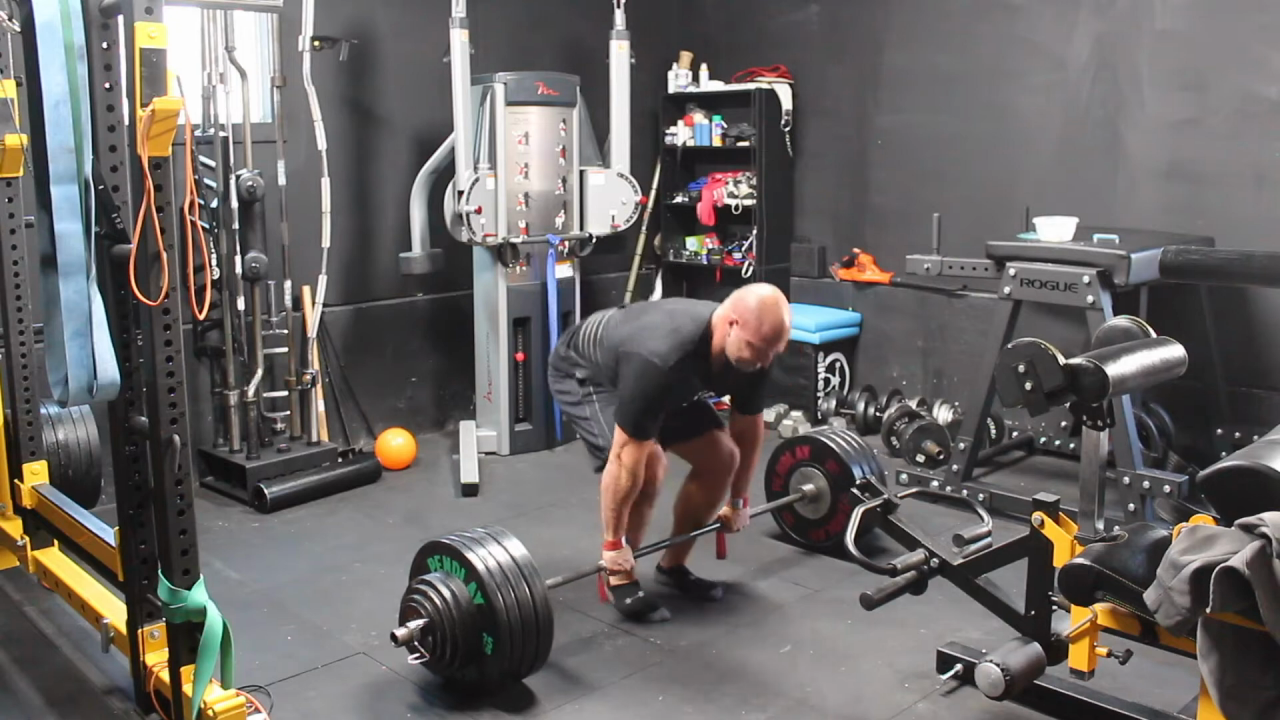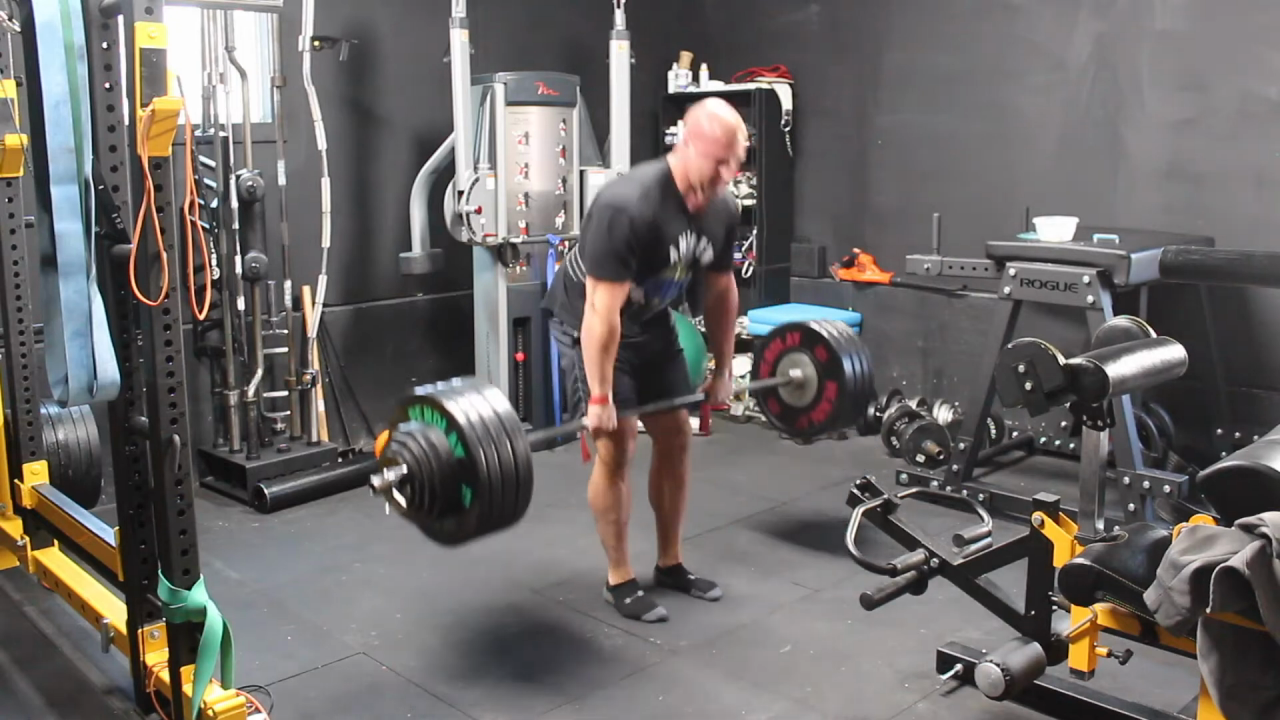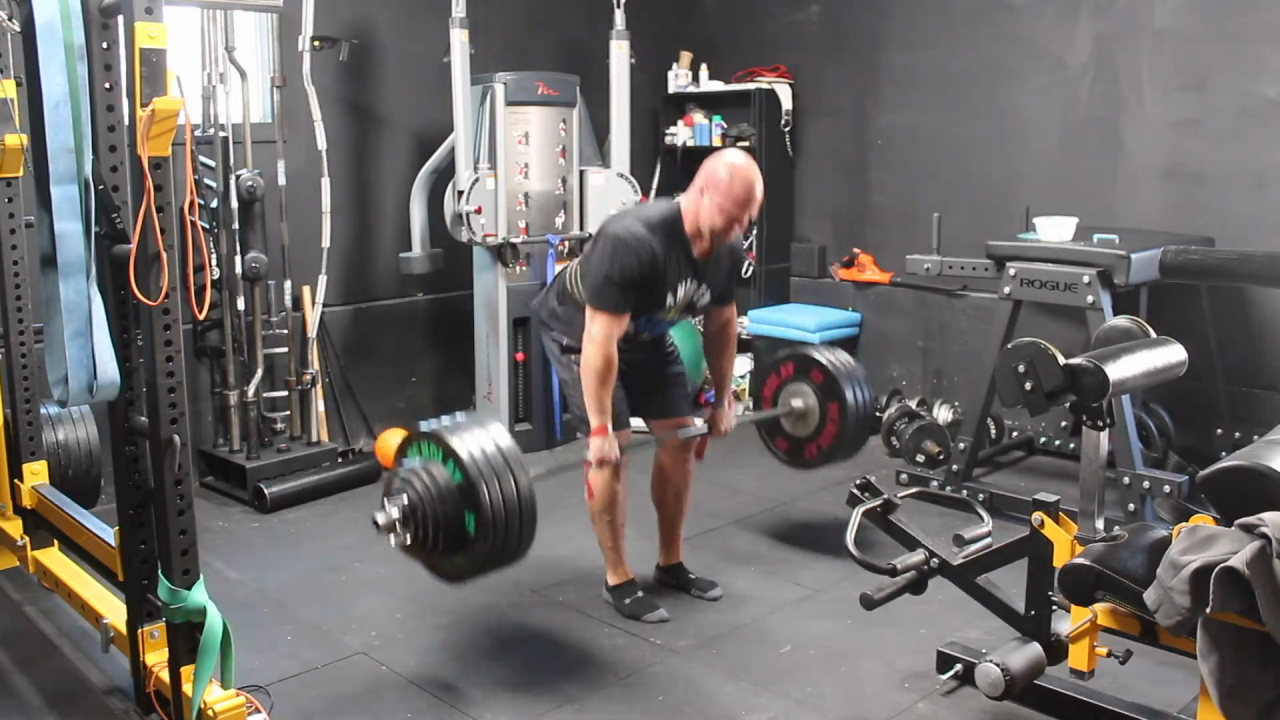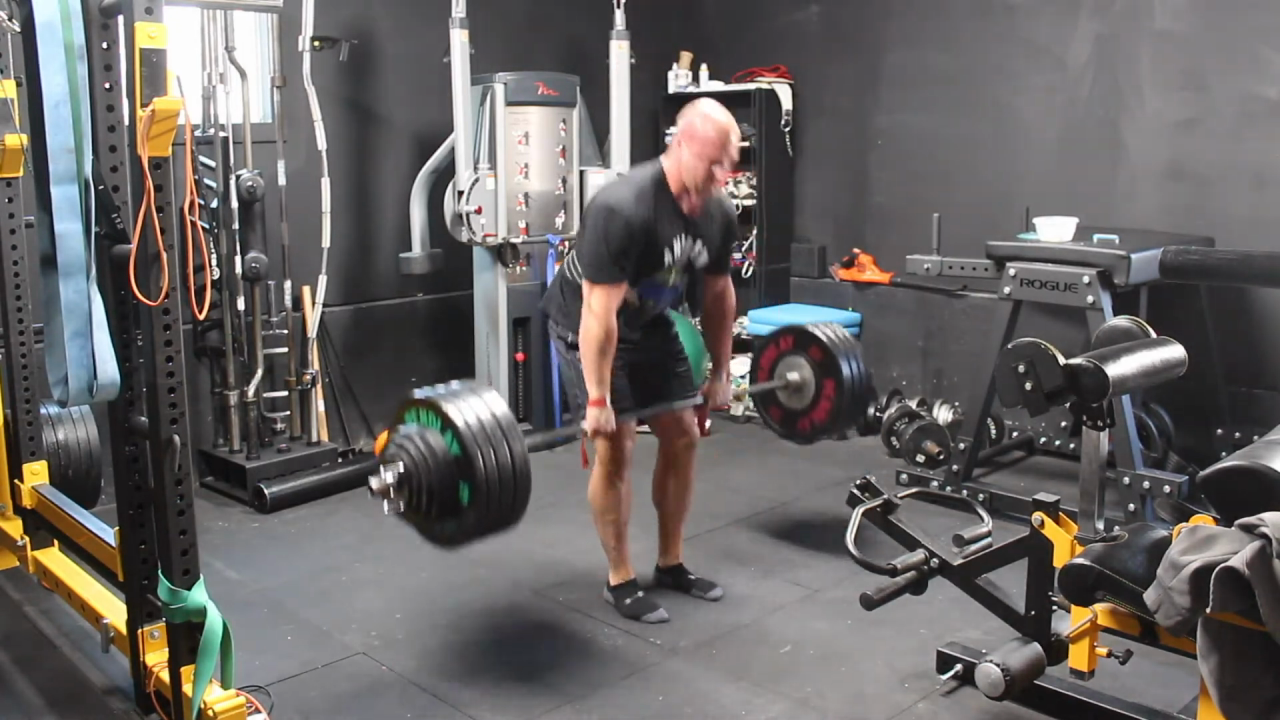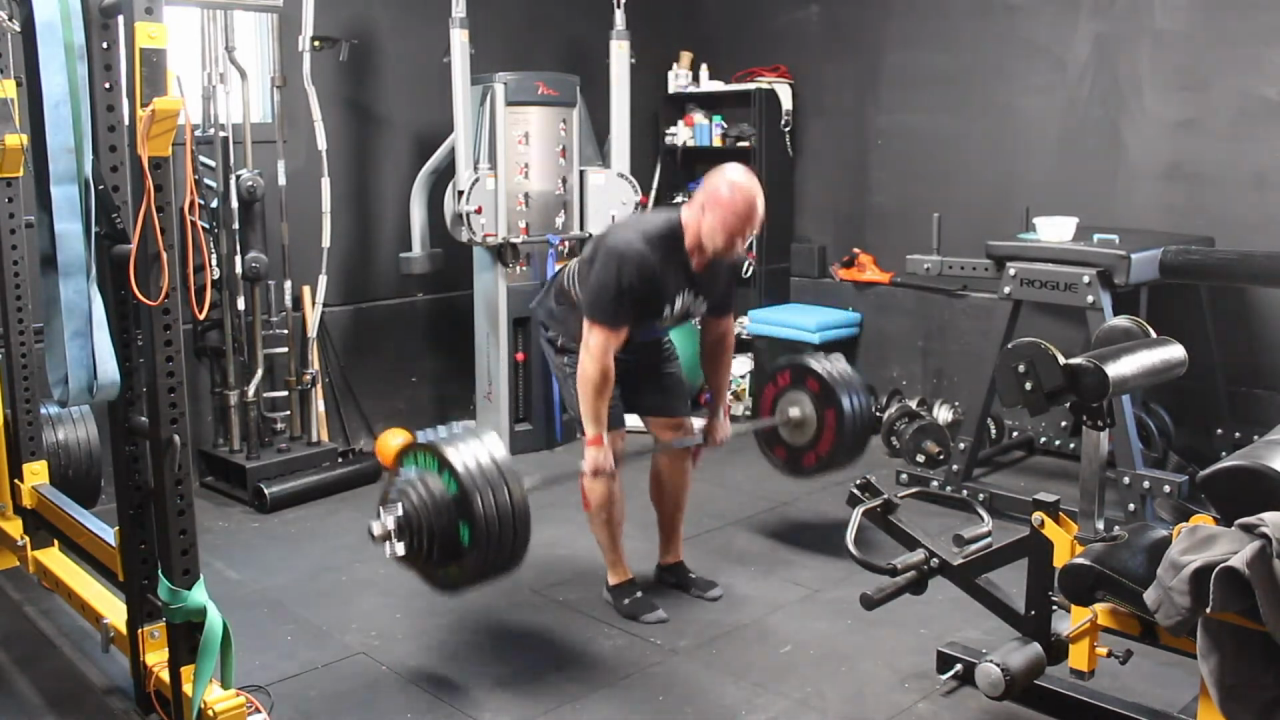
dt=1s
person 1, frame 1
left shoulder: (749, 348)
right shoulder: (660, 358)
left elbow: (748, 426)
right elbow: (626, 456)
left wrist: (738, 501)
right wrist: (613, 544)
right hip: (584, 374)
left knee: (721, 457)
right knee: (648, 467)
left ankle: (673, 565)
right ankle: (621, 579)
person 1, frame 2
left shoulder: (722, 210)
right shoulder: (628, 206)
left elbow: (721, 291)
right elbow: (603, 310)
left wrist: (722, 369)
right wrist: (599, 399)
left hip: (651, 323)
right hip: (588, 319)
left knee: (676, 438)
right knee: (615, 445)
left ankle: (670, 564)
right ankle: (619, 579)
person 1, frame 3
left shoulder: (727, 247)
right shoulder: (632, 241)
left elbow: (721, 323)
right elbow: (601, 342)
left wrist: (723, 398)
right wrist: (599, 431)
left hip: (646, 337)
right hip: (576, 328)
left knee: (680, 440)
right knee: (614, 455)
left ankle: (671, 564)
right ankle: (618, 580)
person 1, frame 4
left shoulder: (719, 213)
right shoulder: (623, 208)
left elbow: (719, 294)
right elbow: (600, 311)
left wrist: (720, 373)
right wrist: (598, 401)
left hip: (650, 323)
right hip: (585, 317)
left knee: (682, 438)
right knee: (615, 447)
left ankle: (671, 564)
right ankle: (620, 580)
person 1, frame 5
left shoulder: (724, 257)
right shoulder: (631, 252)
left elbow: (718, 333)
right elbow: (598, 352)
left wrist: (718, 408)
right wrist: (595, 440)
left hip: (644, 336)
right hip: (574, 330)
left knee: (678, 438)
right knee: (610, 457)
left ankle: (671, 563)
right ankle: (618, 580)
